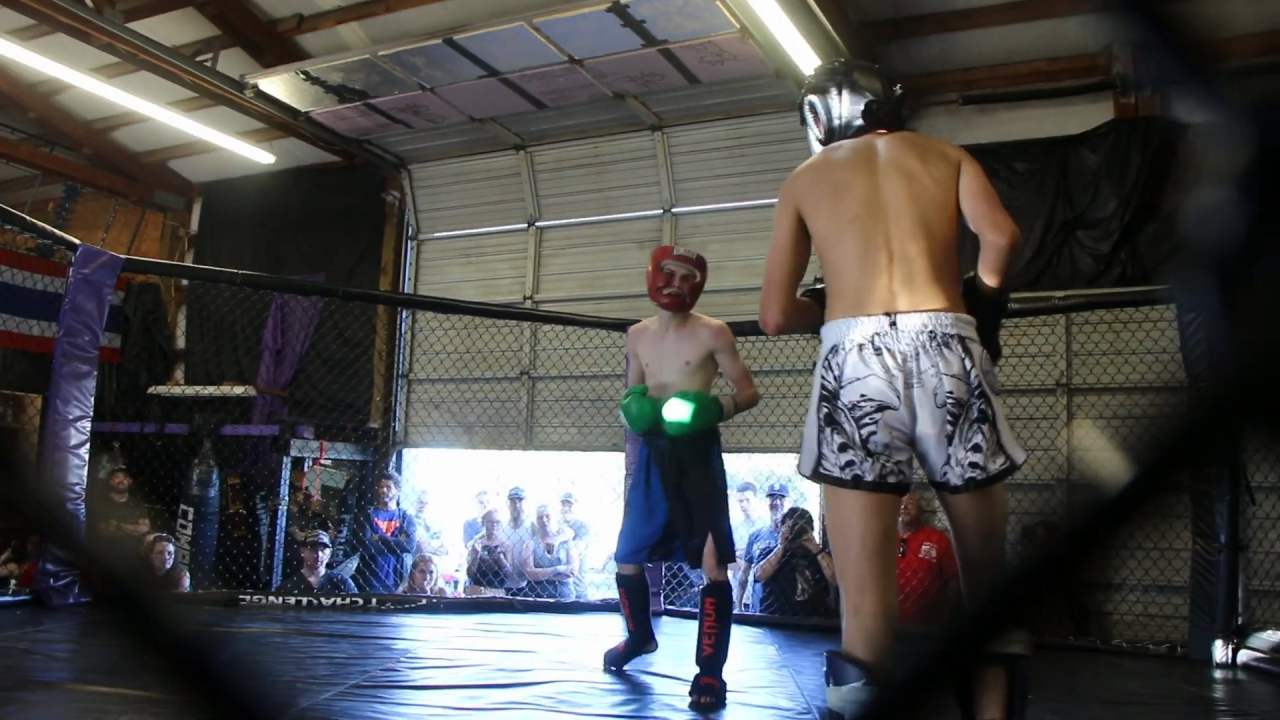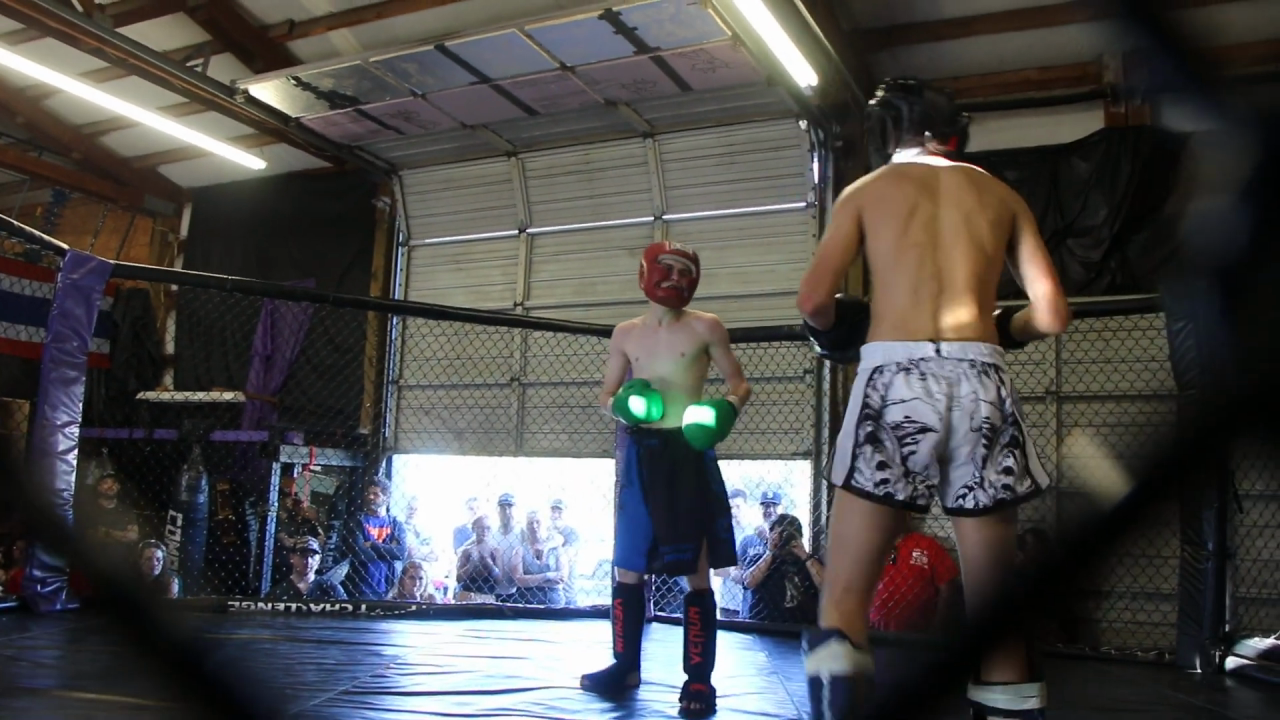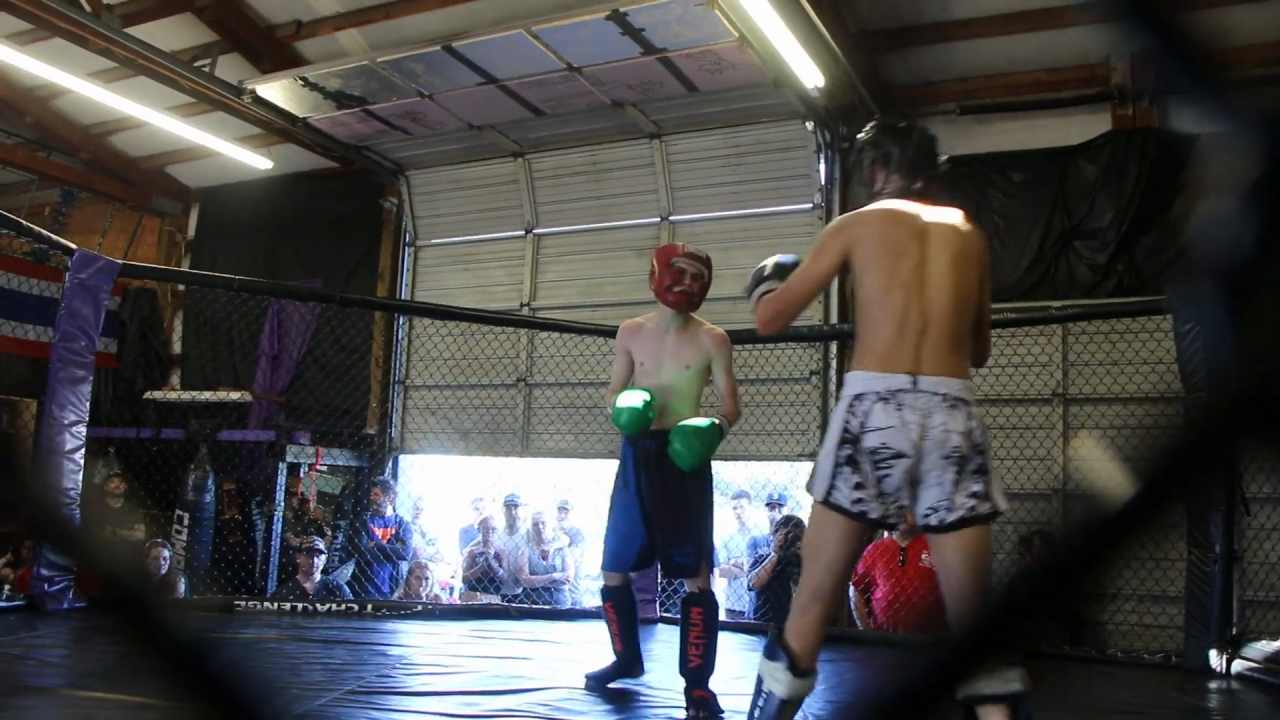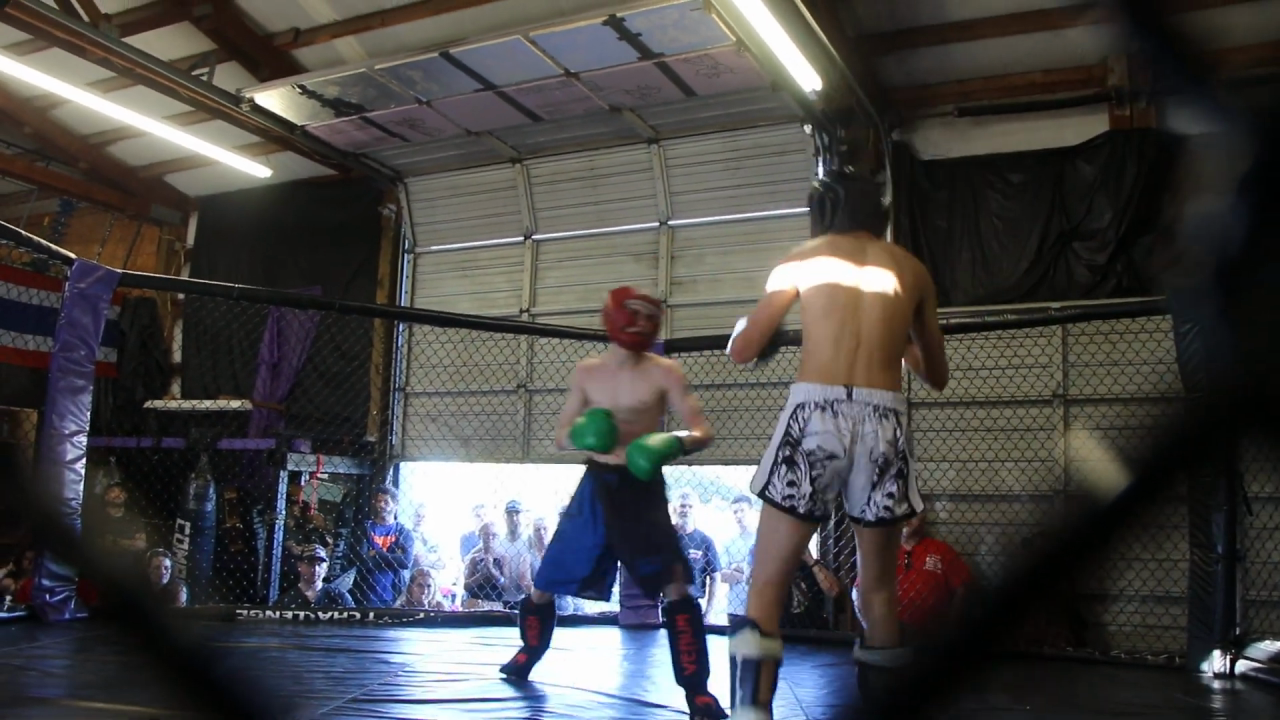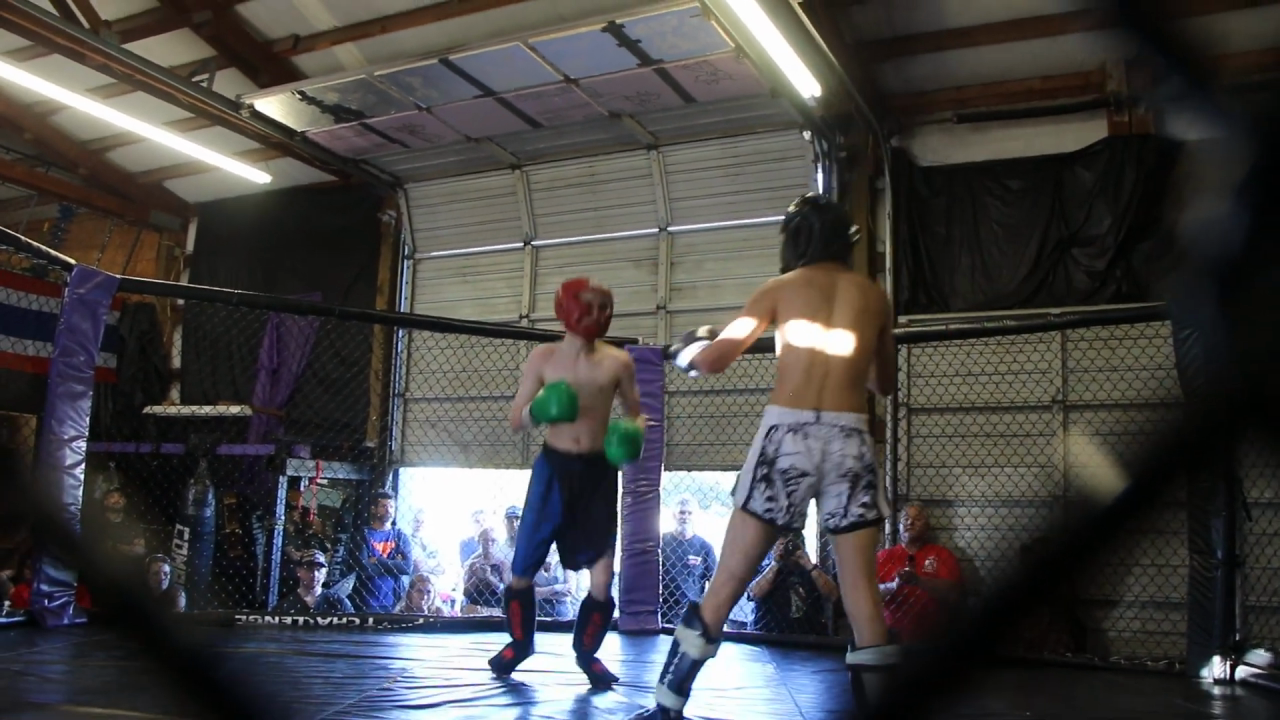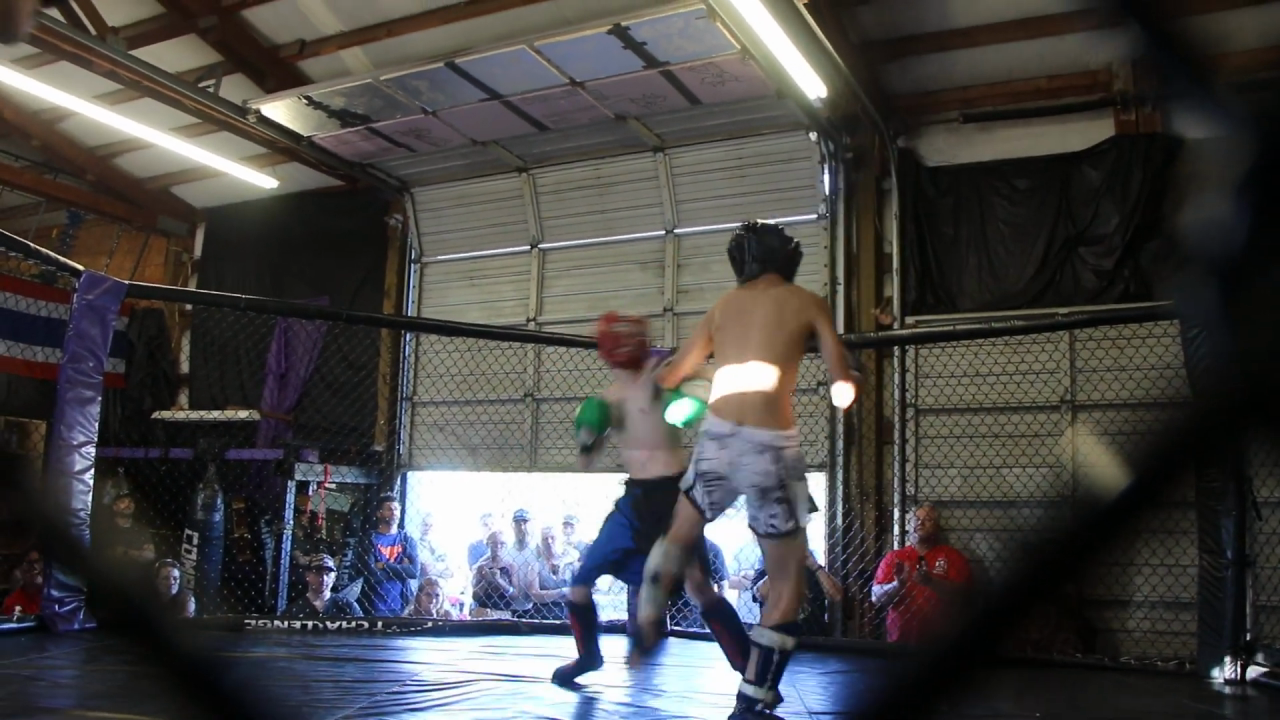
dt=0.4s
person 1, frame 1
left shoulder: (804, 180)
right shoulder: (946, 155)
left elbow: (775, 314)
right elbow: (1000, 234)
right wrist: (982, 306)
left hip: (855, 361)
right hip: (945, 352)
left knee: (865, 608)
right knee: (988, 585)
person 1, frame 2
left shoulder: (866, 191)
right shoulder: (1001, 195)
left elbow: (813, 301)
right elbow: (1052, 315)
left wrist: (841, 329)
left hip: (895, 380)
right hip: (981, 384)
left knee: (845, 596)
person 1, frame 3
left shoulder: (855, 226)
right shoulder: (969, 234)
left elbow: (769, 319)
left wrist: (768, 288)
left hip: (874, 409)
right hip: (951, 413)
left knee: (812, 602)
right knee: (975, 618)
person 1, frame 4
left shoulder: (804, 258)
right shoulder: (912, 269)
left elbow: (742, 350)
right elbow: (937, 375)
left wrist: (751, 330)
left hip: (814, 414)
right hip: (883, 421)
left knee: (766, 589)
right knee: (879, 588)
person 1, frame 5
left shoulder: (780, 289)
right shoulder: (875, 297)
left elbow: (716, 359)
right elbow: (885, 383)
left wrist: (691, 350)
left hip: (788, 435)
right hip: (849, 442)
left knee: (726, 586)
right knee: (863, 593)
person 1, frame 6
left shoulder: (724, 305)
right shoulder: (811, 304)
left elbow: (673, 376)
right elbow: (844, 386)
right wrist: (843, 393)
left hip: (717, 441)
right hip: (771, 451)
left knee: (679, 536)
right knee: (788, 585)
left ankle: (649, 610)
person 2, frame 1
left shoulder: (712, 333)
right shoulder: (638, 335)
left elbow: (749, 391)
left wrist: (717, 406)
right wrist: (631, 407)
left hip: (698, 453)
right hip: (652, 453)
left knee: (712, 565)
right knee: (628, 561)
left ankle: (710, 672)
right ankle: (639, 636)
person 2, frame 2
left shoulder: (706, 327)
right shoulder: (625, 333)
left elbow: (740, 383)
right elbow: (607, 398)
left wrist: (728, 408)
right wrist: (621, 404)
left hip: (690, 452)
right hip: (641, 452)
left knee: (696, 571)
right knee: (628, 568)
left ankle: (698, 678)
right ankle: (626, 665)
person 2, frame 3
left shoulder: (712, 339)
right shoulder: (631, 333)
left elbow: (731, 404)
right elbow: (613, 394)
left wrist: (715, 427)
right wrist: (621, 408)
left hip: (686, 458)
right hip: (638, 455)
left knee: (696, 574)
right knee: (615, 570)
right ankle: (627, 658)
person 2, frame 4
left shoulder: (665, 372)
right shoulder: (587, 371)
left elbow: (701, 430)
right elbow: (561, 435)
left wrist: (674, 442)
right wrist: (581, 436)
left hip: (642, 488)
right hip: (596, 485)
left knee: (674, 584)
right knee: (544, 585)
right ankle: (532, 651)
person 2, frame 5
left shoulder: (618, 362)
right shoulder: (542, 358)
left elbow: (636, 412)
right elbow: (515, 420)
left wrist: (632, 432)
right wrist: (536, 411)
left hip: (598, 471)
right hip: (554, 469)
left knee: (601, 576)
right knee: (523, 570)
left ankle: (586, 652)
right ankle: (520, 643)
person 2, frame 6
left shoulder: (658, 377)
right shoulder: (607, 399)
right elbow: (586, 460)
right wrist: (588, 437)
left hip: (675, 493)
right hip: (635, 498)
left knee: (698, 587)
right knee: (582, 582)
left ankle: (747, 666)
right ankle: (588, 653)
